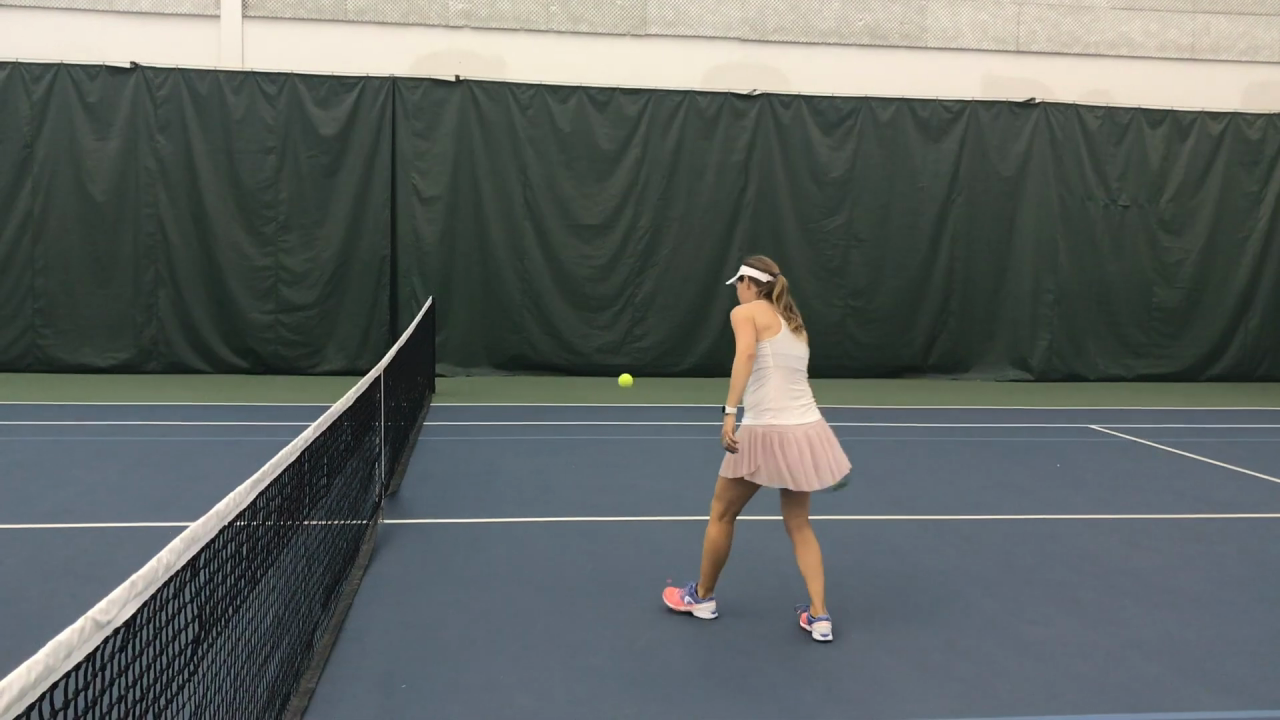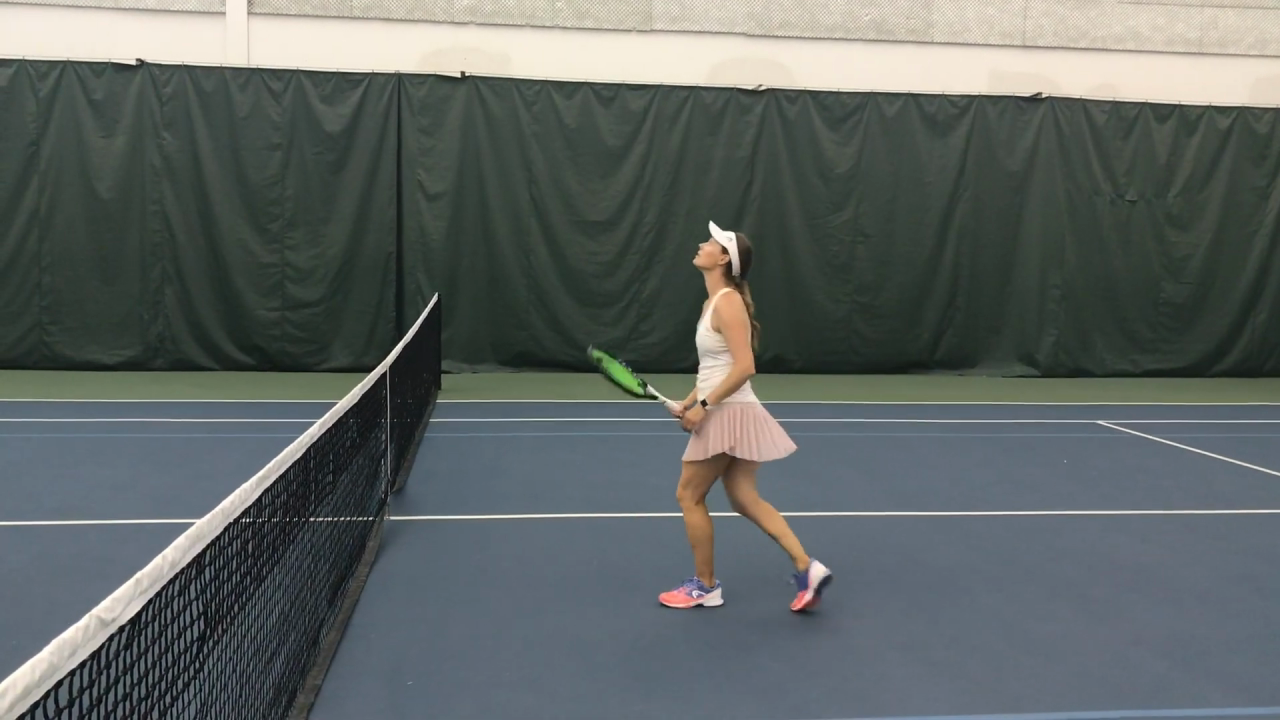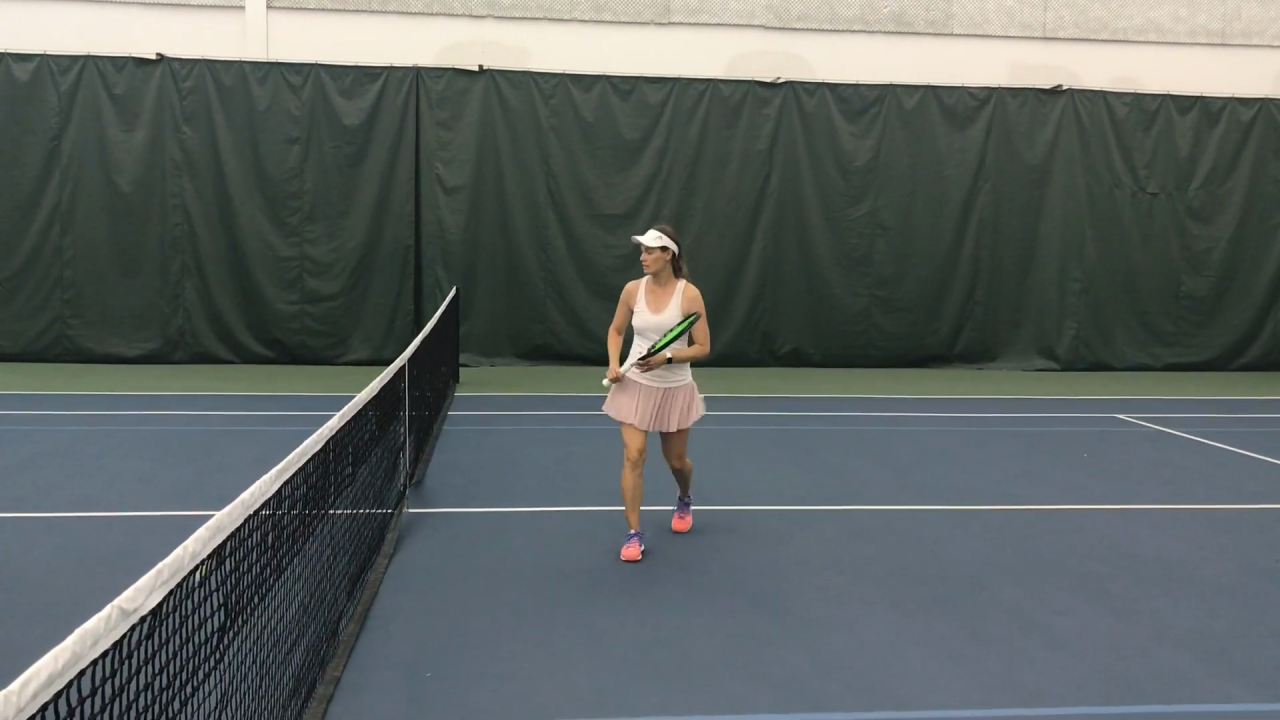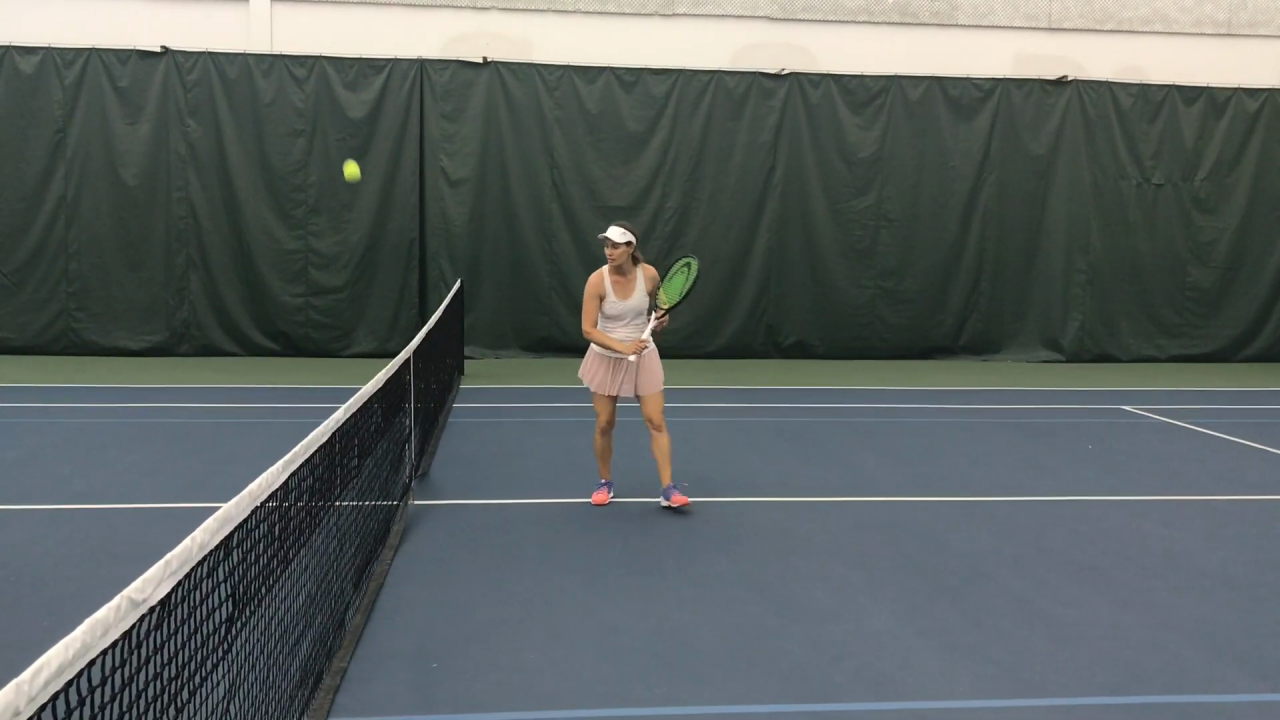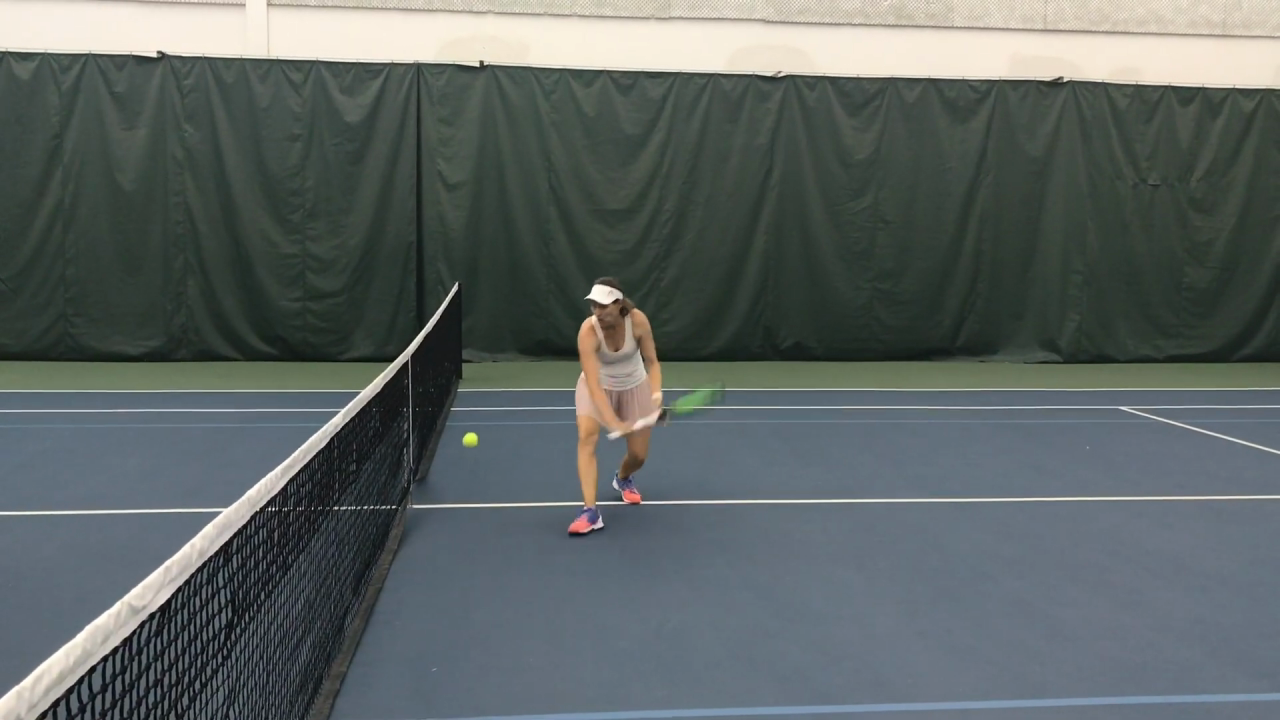
dt=1s
person 1, frame 1
left shoulder: (746, 312)
right shoulder: (794, 325)
left elbow: (745, 356)
left wrist: (729, 413)
left hip: (766, 433)
right hip: (807, 431)
left knee: (722, 514)
right knee: (798, 526)
left ankle: (701, 596)
right ankle: (819, 616)
person 1, frame 2
left shoulder: (728, 302)
right shoulder: (713, 302)
left elbow: (744, 369)
left wrist: (703, 406)
right wrist: (690, 400)
left hip: (727, 413)
right hip: (721, 412)
left knee: (689, 496)
right knee: (746, 500)
left ankle: (706, 586)
right ankle: (807, 568)
person 1, frame 3
left shoulder: (690, 295)
right shoulder: (632, 290)
left elbow: (702, 348)
right elbow: (616, 331)
left wrist: (666, 359)
right wrist: (613, 364)
left hip: (674, 389)
right hip: (635, 386)
left knee: (677, 462)
right knee: (633, 459)
left ankle: (683, 501)
right ankle: (634, 534)
person 1, frame 4
left shoulder: (649, 274)
right shoulder: (597, 281)
right elbow: (588, 330)
left wrist: (660, 320)
right wrist: (623, 348)
left hip: (643, 359)
right hip: (606, 359)
left knee: (657, 422)
right knee: (604, 424)
left ankle: (669, 488)
right ankle: (605, 482)
person 1, frame 5
left shoulder: (638, 320)
right shoulder: (589, 331)
left elbow: (652, 363)
right elbow: (592, 384)
left wrist: (657, 396)
right wrist: (612, 421)
left hip: (633, 387)
right hip: (599, 388)
left knee: (639, 454)
right knee: (587, 439)
left ankle: (623, 479)
right ankle: (589, 510)
